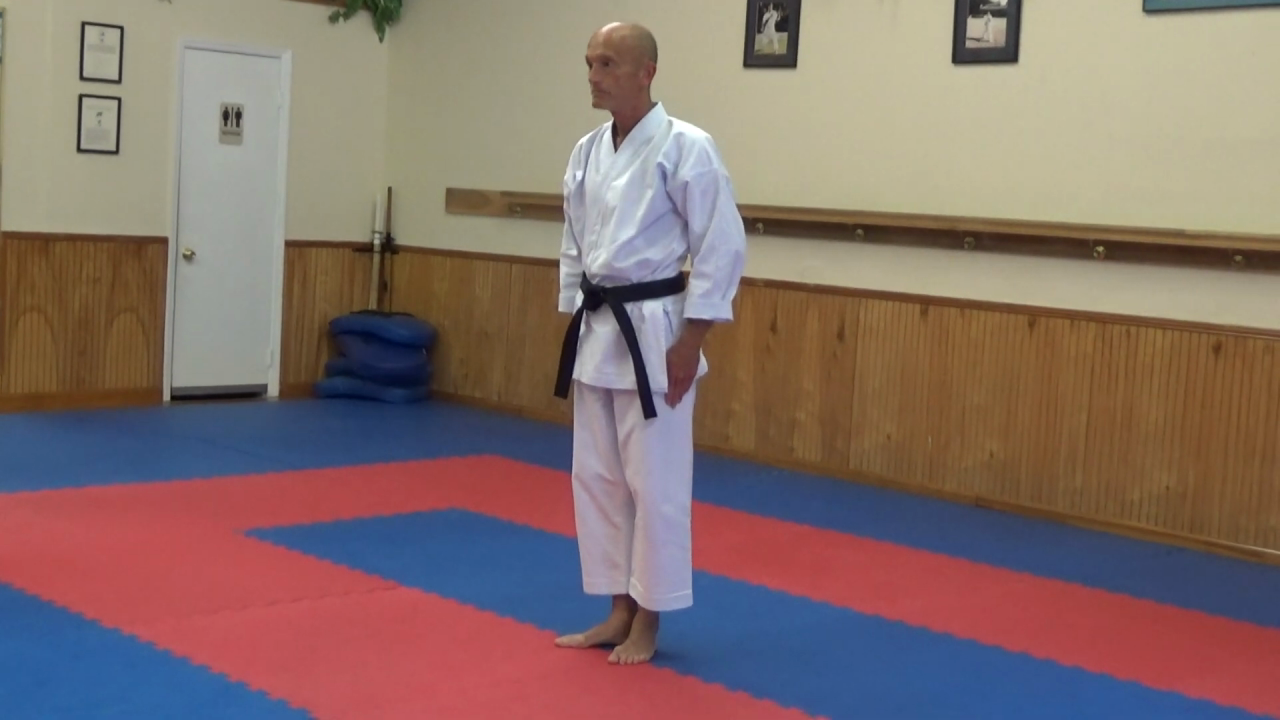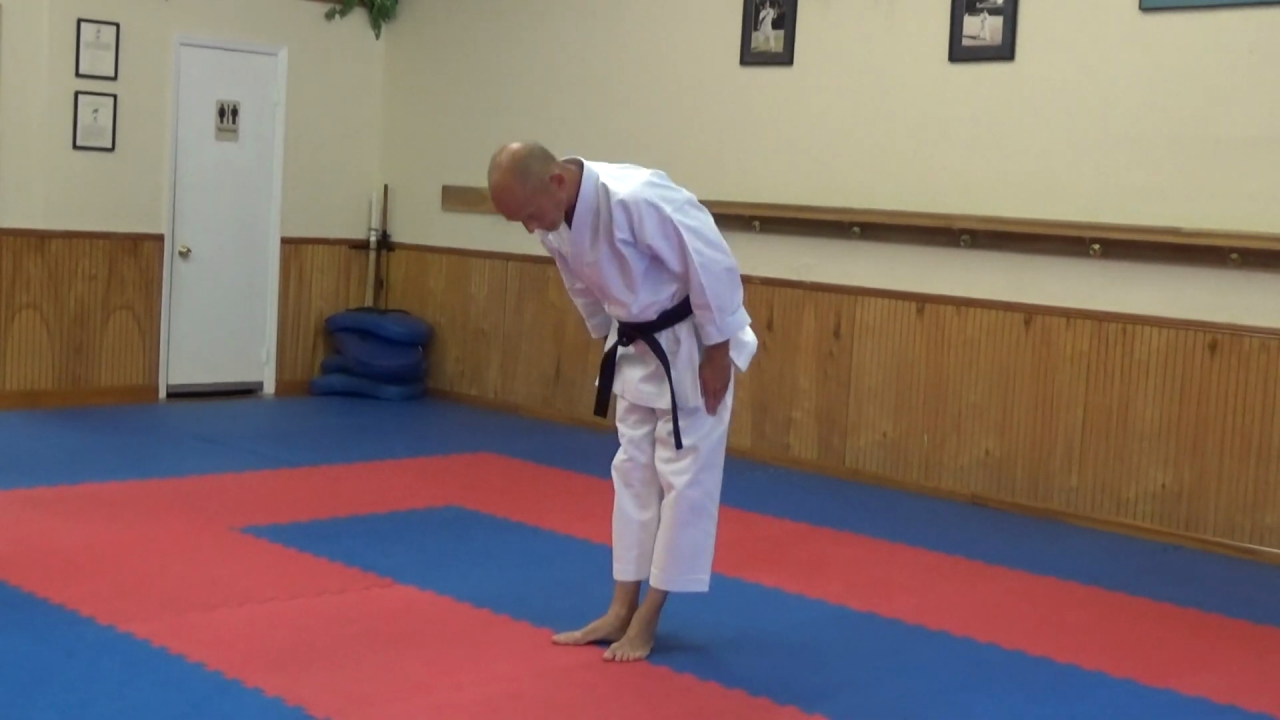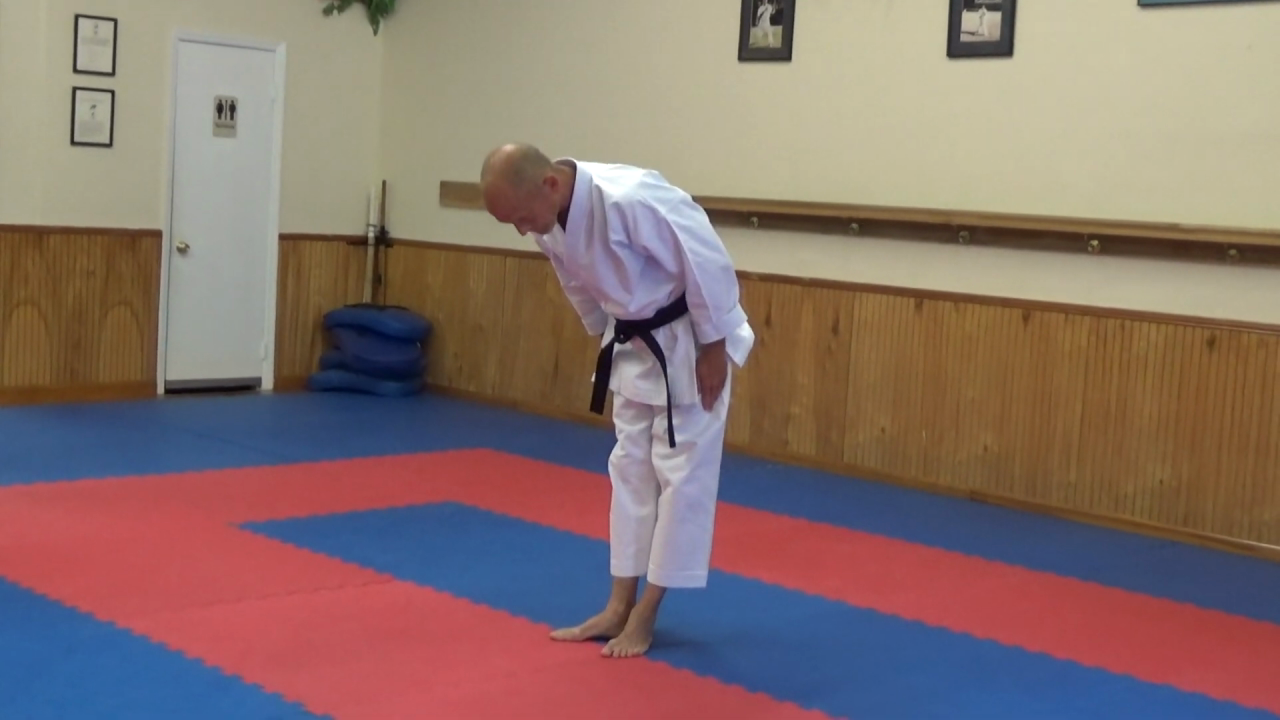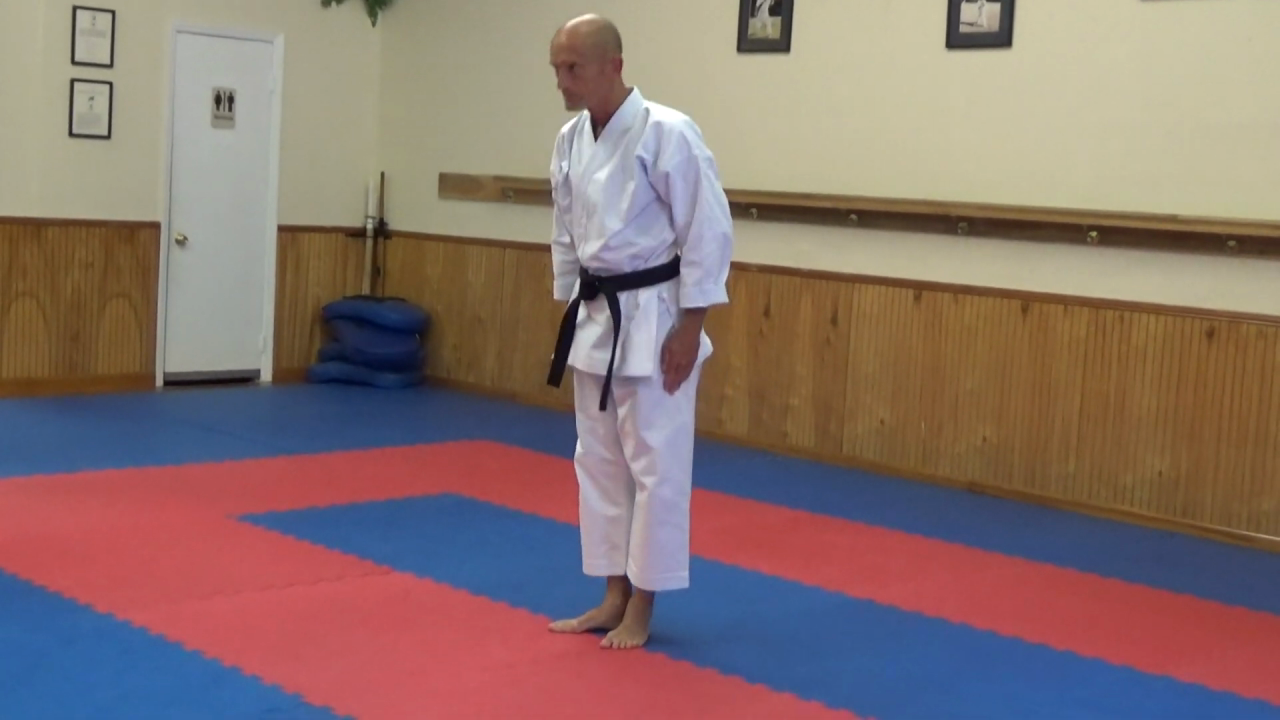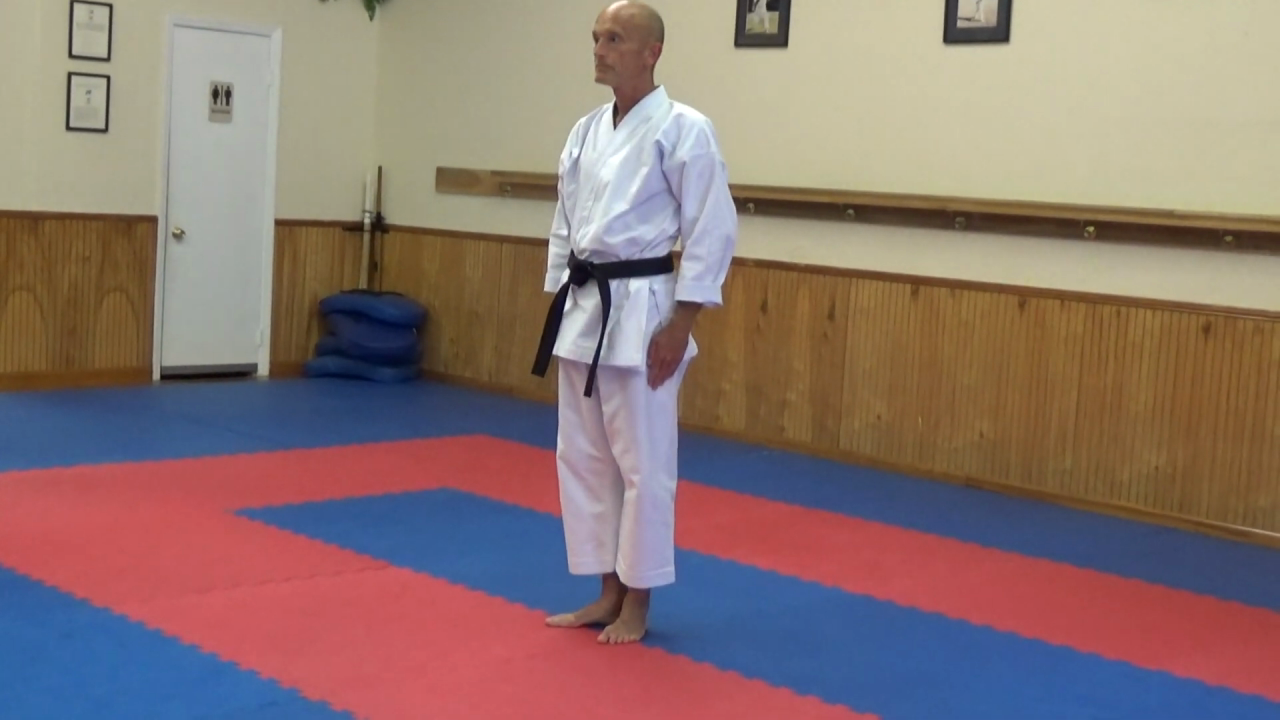
dt=1s
person 1, frame 1
left shoulder: (685, 147)
right shoulder: (586, 151)
left elbow: (722, 247)
left wrist: (690, 340)
right wrist: (576, 321)
left hip: (653, 332)
right hip: (596, 330)
left knee: (654, 482)
right knee: (596, 477)
left ankle: (647, 621)
right ankle: (619, 611)
person 1, frame 2
left shoulder: (637, 198)
right shoulder: (555, 216)
left elbow: (712, 267)
left wrist: (716, 353)
right wrist: (614, 344)
left hip: (690, 342)
right hip: (638, 345)
left knee: (684, 473)
right knee: (633, 471)
left ankle: (647, 618)
right ankle: (621, 609)
person 1, frame 3
left shoulder: (631, 198)
right shoulder: (550, 216)
left elbow: (707, 264)
left wrist: (712, 350)
right wrist: (611, 342)
left hip: (689, 338)
right hip: (635, 342)
left knee: (682, 470)
right knee: (630, 468)
left ankle: (645, 613)
right ankle: (619, 606)
person 1, frame 4
left shoulder: (667, 133)
right shoulder: (569, 140)
left elbow: (709, 232)
left wrist: (689, 328)
right wrist: (573, 310)
left hip: (653, 317)
right hip: (595, 317)
left knee: (655, 465)
right knee: (598, 462)
left ankle: (641, 607)
right ankle: (613, 597)
person 1, frame 5
left shoulder: (683, 128)
right shoulder: (585, 130)
left elbow: (712, 231)
left wrist: (679, 324)
right wrist: (560, 304)
left hip: (640, 308)
right hip: (581, 307)
left knee: (641, 461)
right knee: (582, 456)
left ankle: (636, 602)
right ankle: (607, 592)
